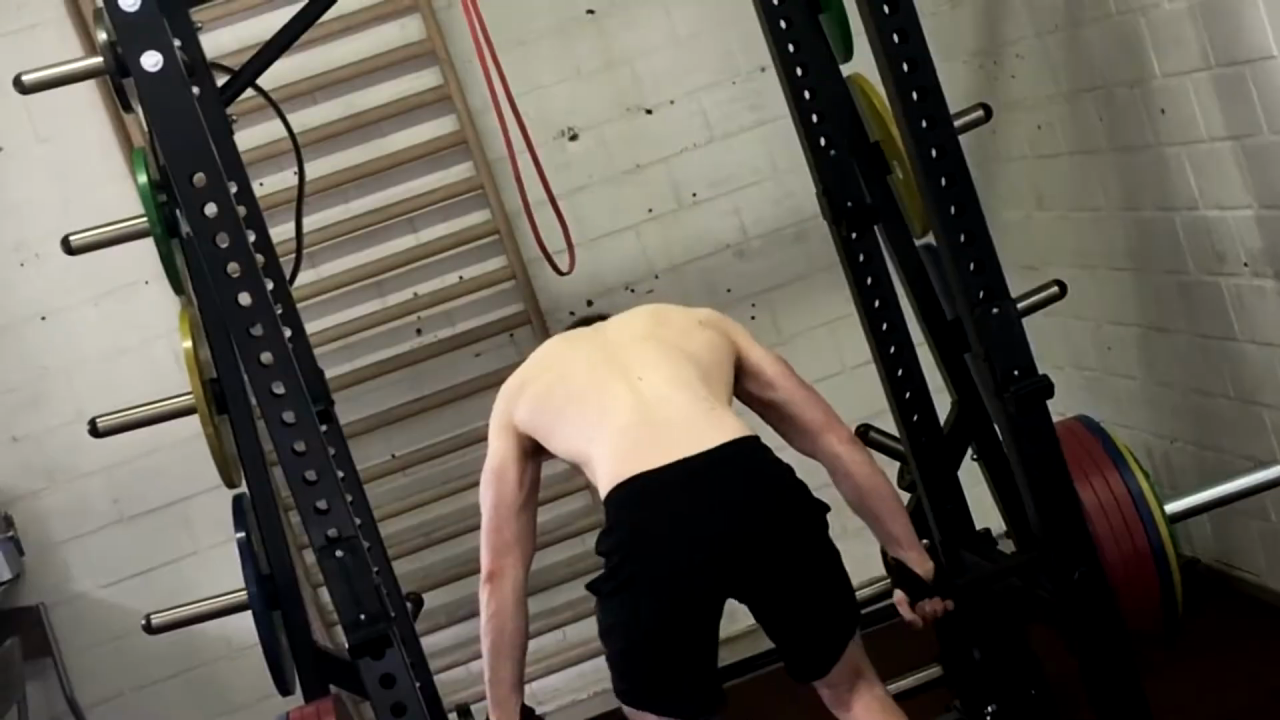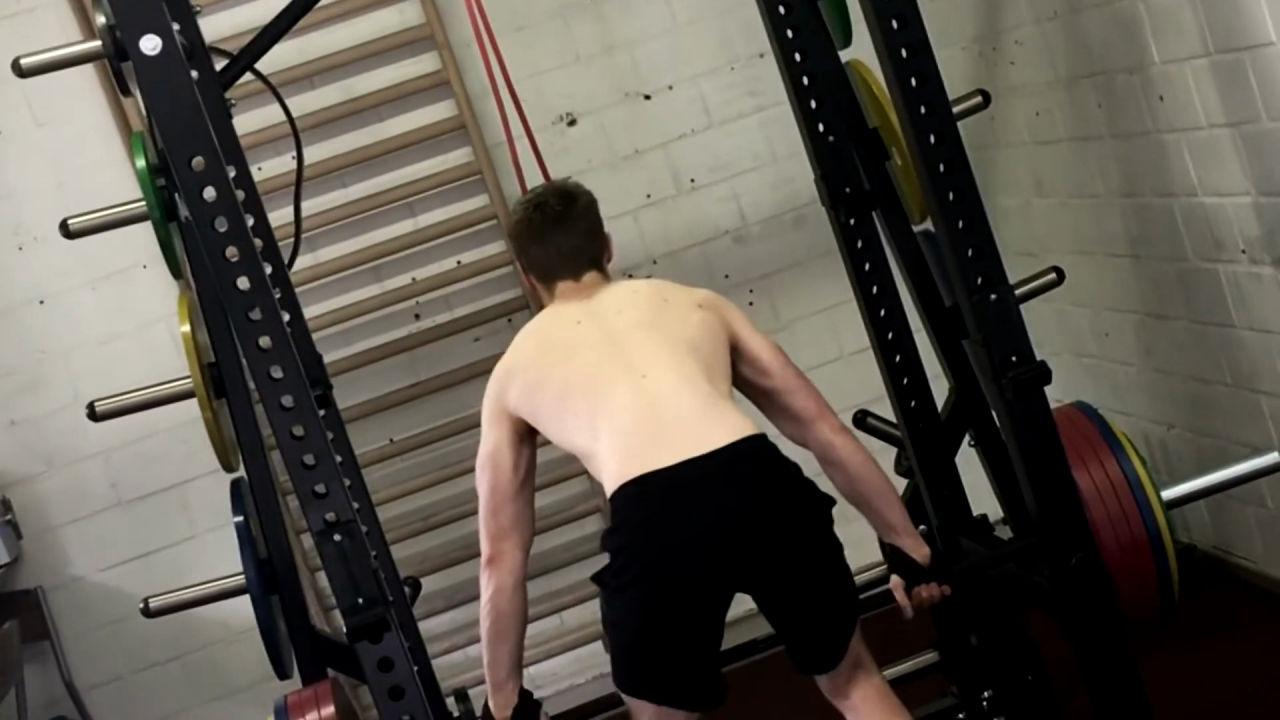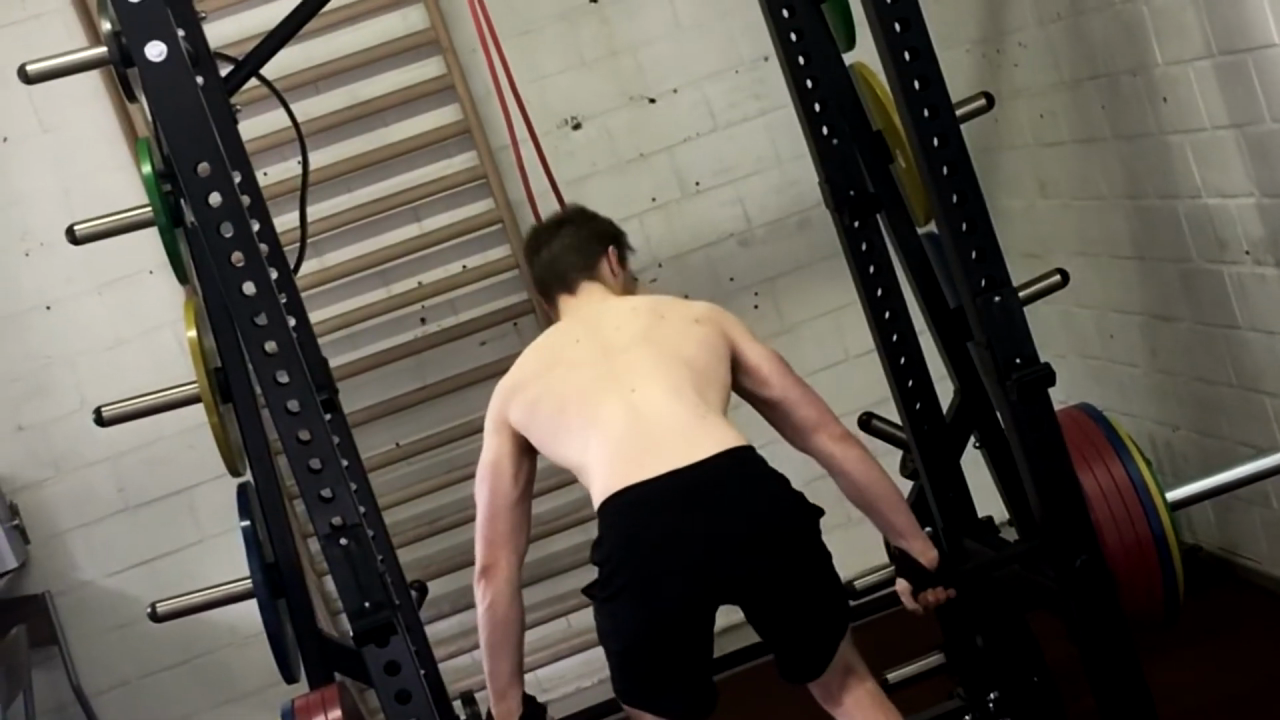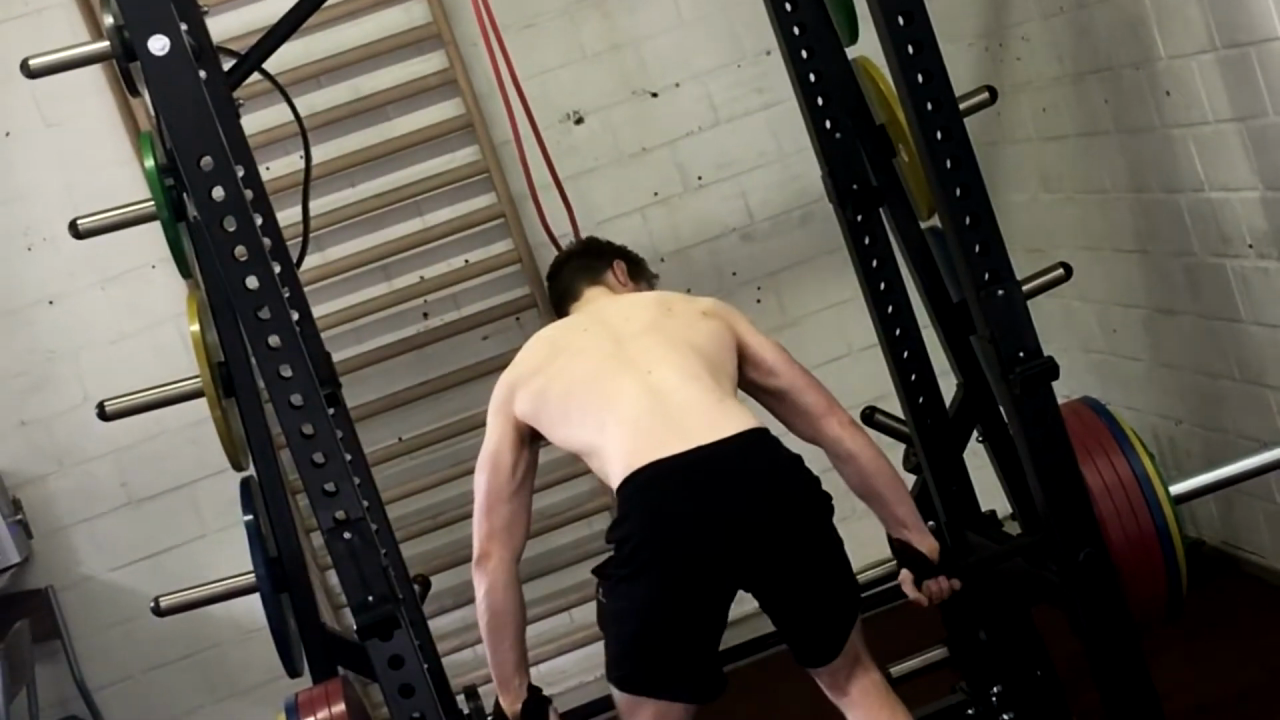
dt=0.7s
person 1, frame 1
left shoulder: (522, 386)
right shoulder: (700, 322)
left elbow: (501, 571)
right elbow: (835, 442)
right wrist: (915, 562)
left hip: (646, 527)
right hip: (759, 491)
person 1, frame 2
left shoulder: (515, 369)
right shoulder: (696, 303)
left elbow: (501, 554)
right elbow: (823, 431)
right wrist: (910, 545)
left hip: (654, 527)
right hip: (766, 490)
person 1, frame 3
left shoulder: (518, 383)
right shoulder: (697, 315)
left elbow: (495, 566)
right elbow: (829, 439)
right wrist: (917, 549)
left hip: (641, 541)
right hip: (752, 502)
person 1, frame 4
left shoulder: (524, 373)
right shoulder: (702, 310)
left elbow: (493, 553)
right elbow: (836, 429)
right wrist: (919, 544)
left hip: (661, 519)
right hip: (772, 483)
right knee: (850, 675)
